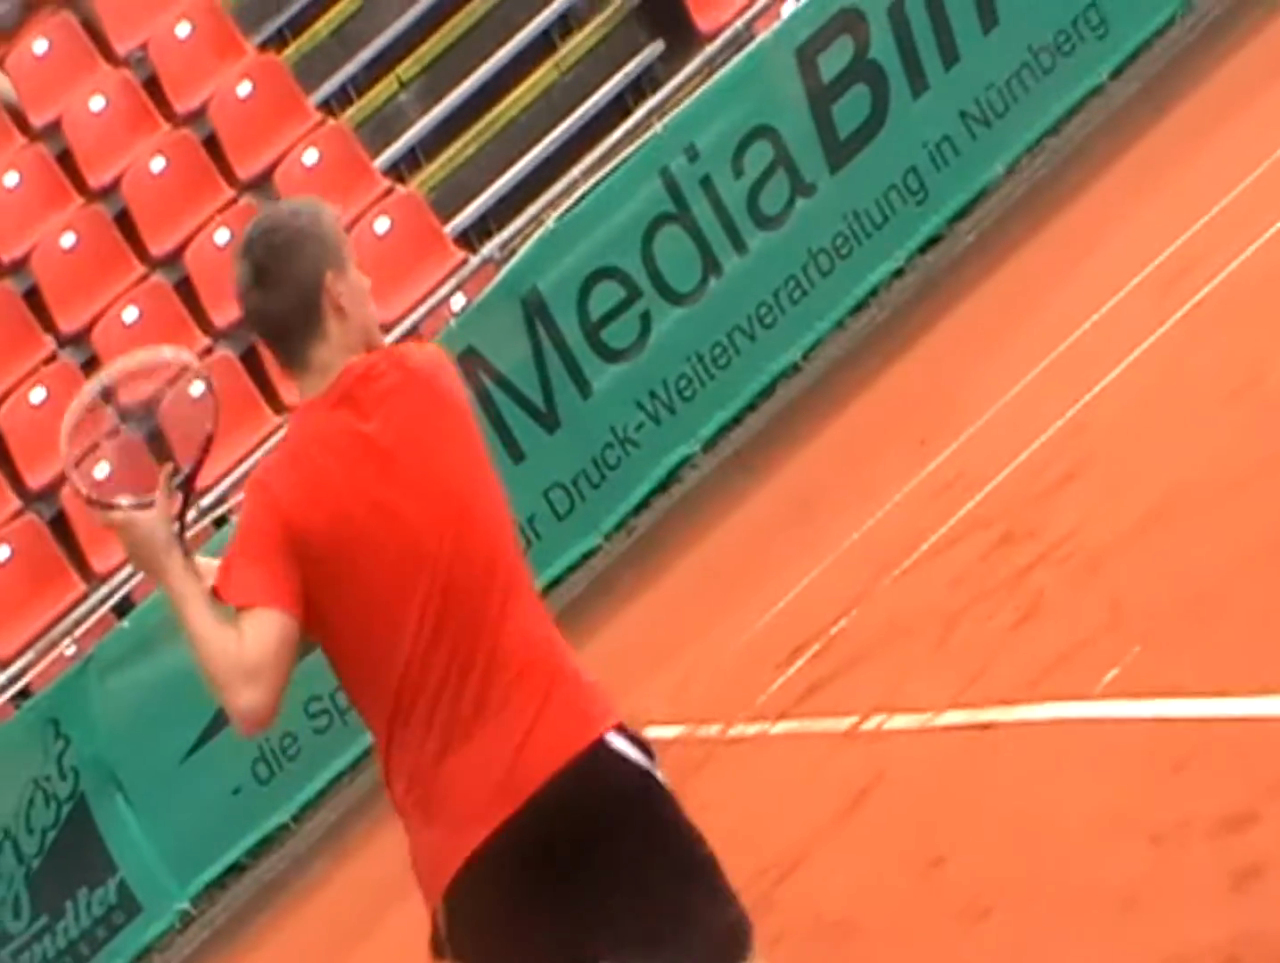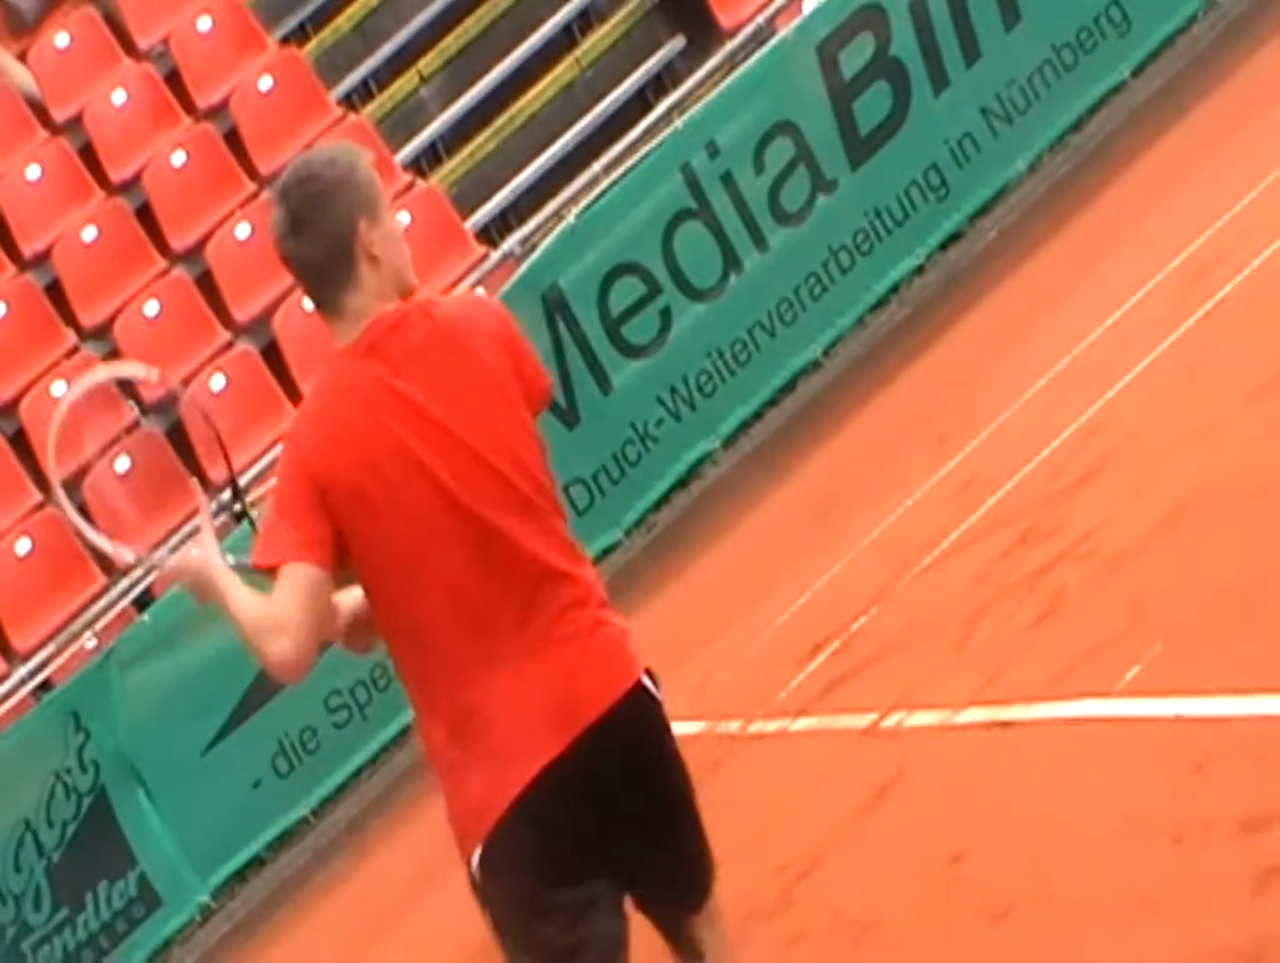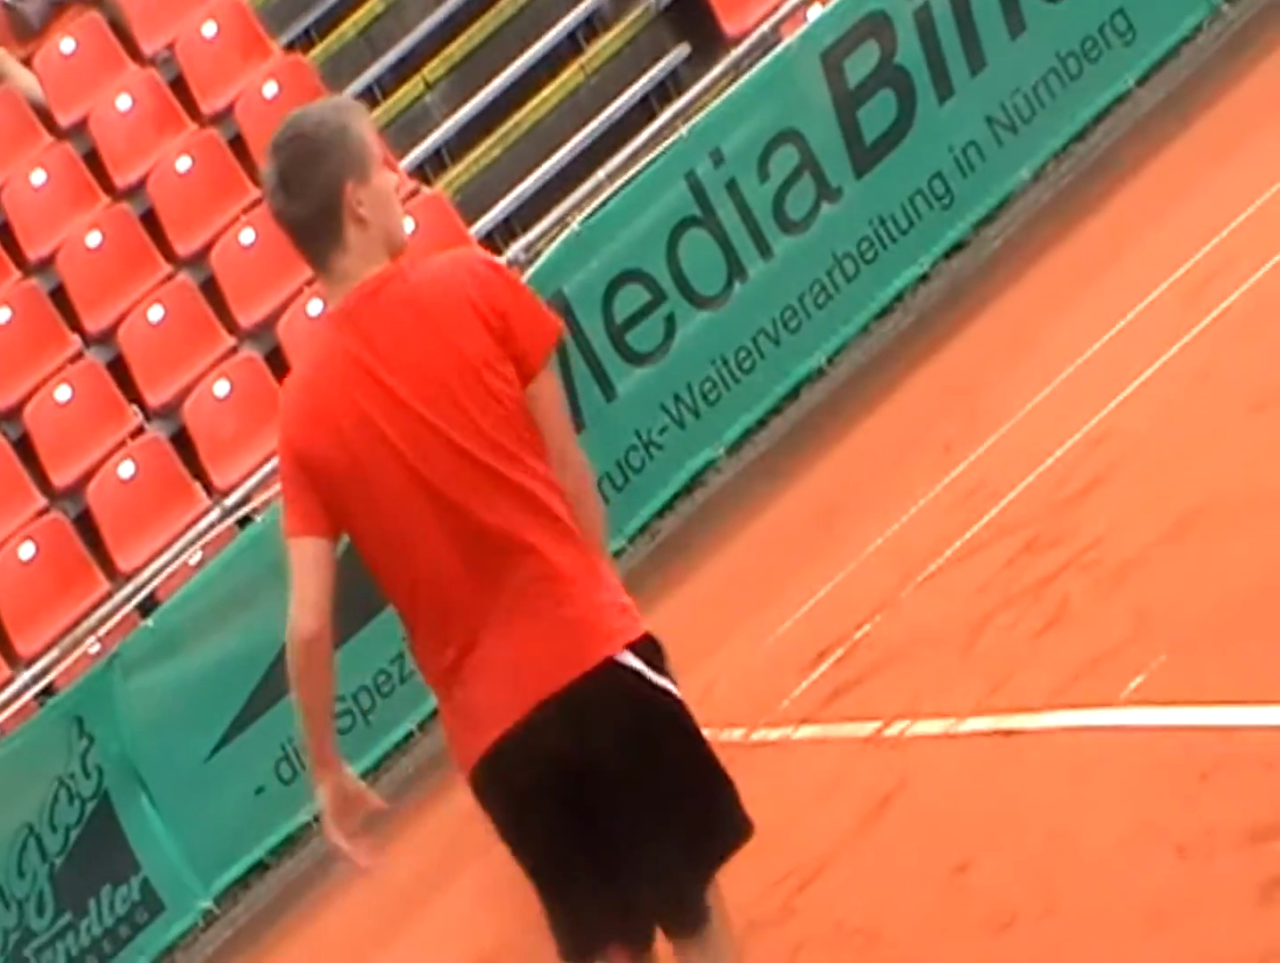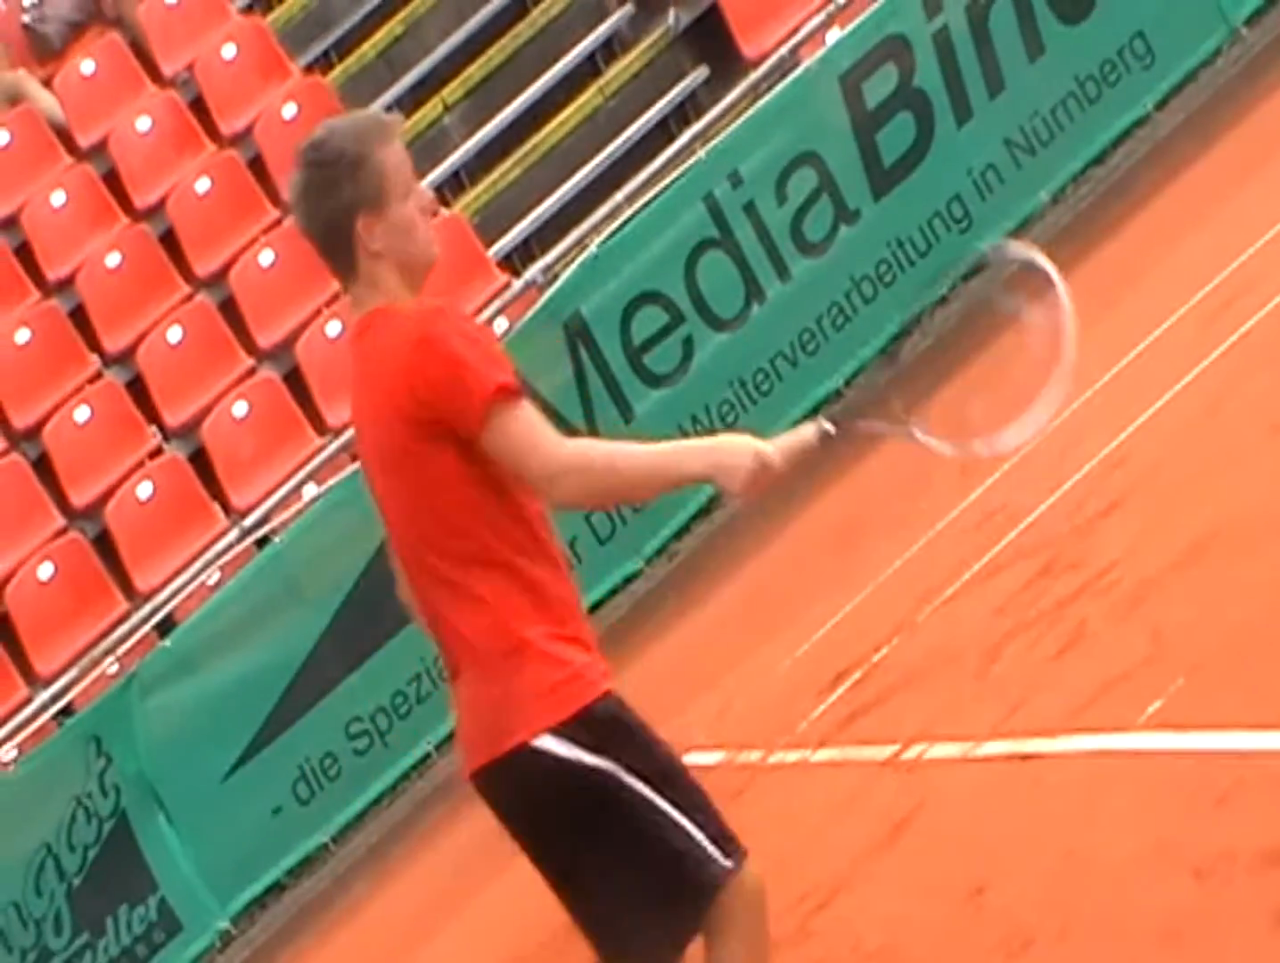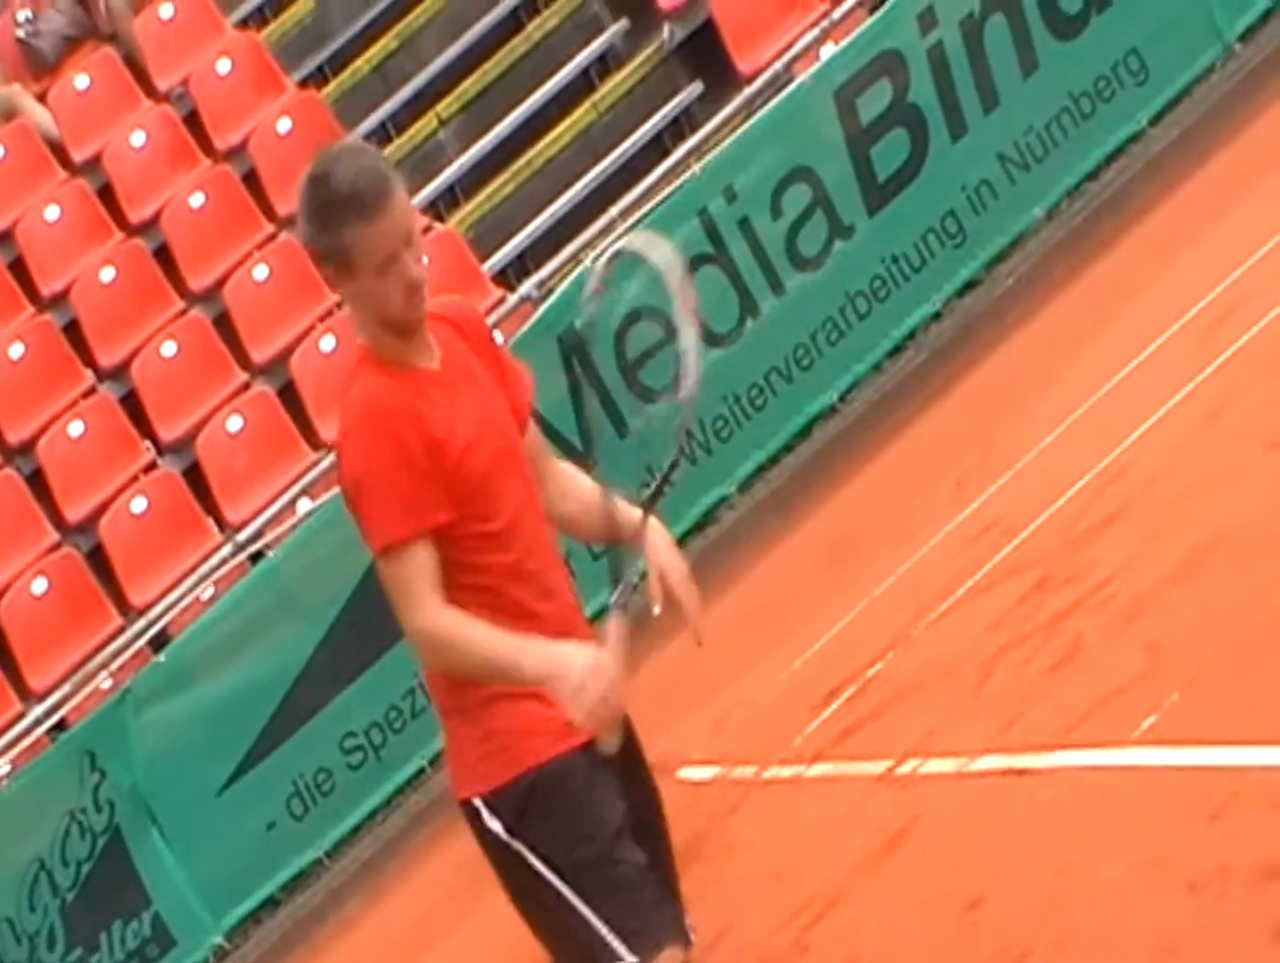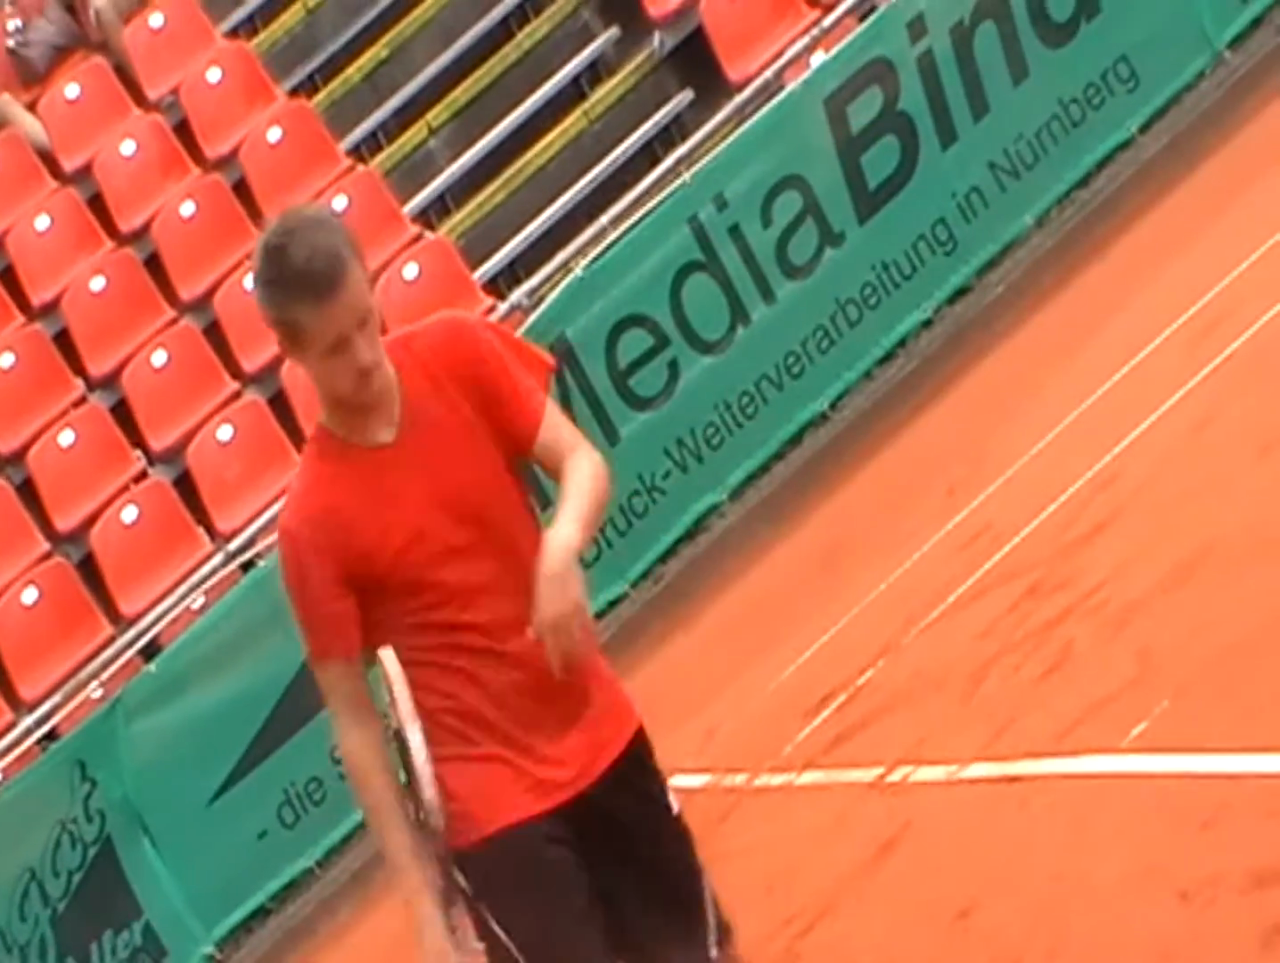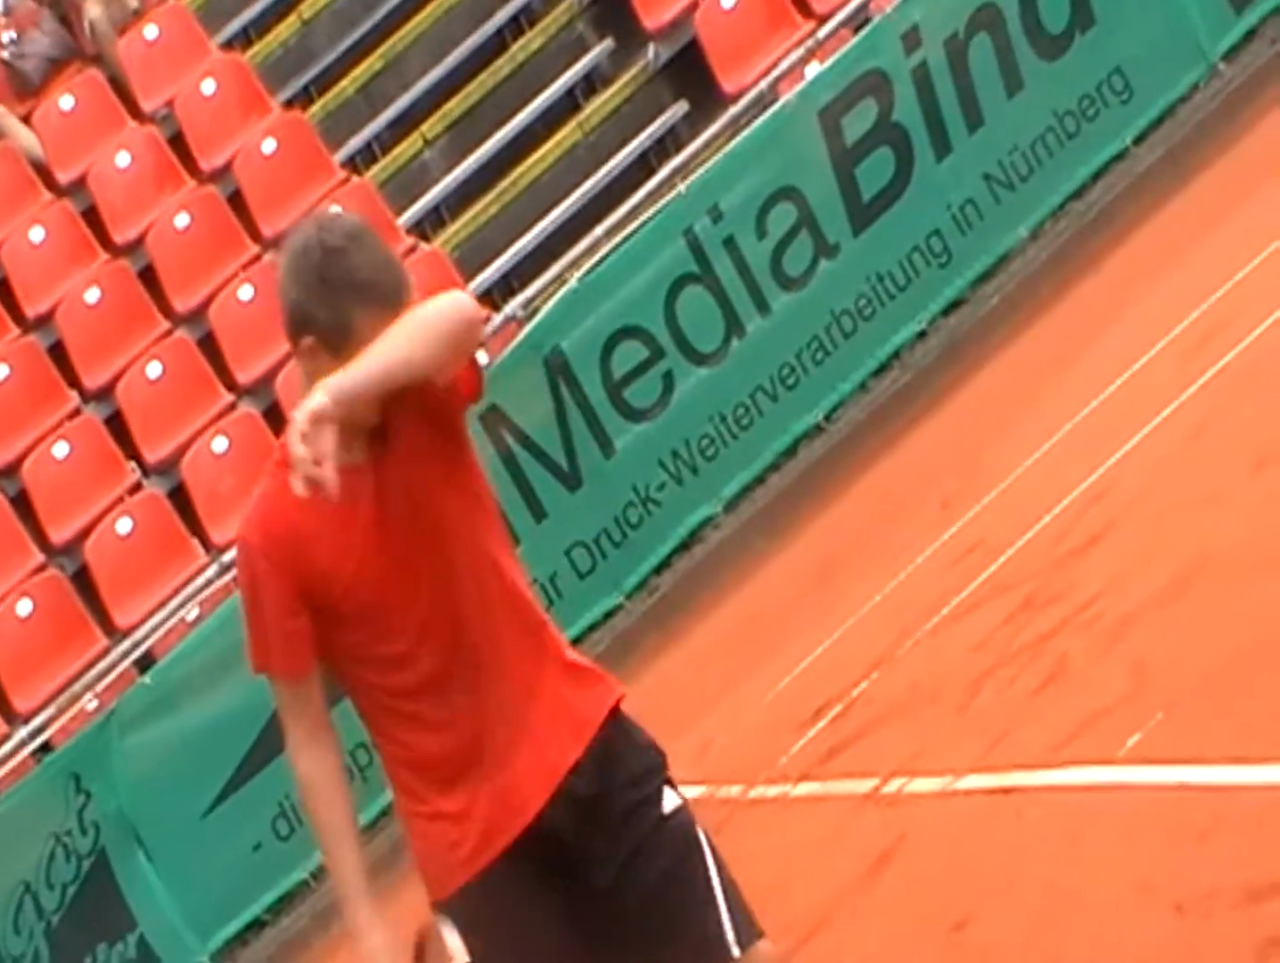
dt=0.3s
person 1, frame 1
left shoulder: (281, 491)
right shoulder: (431, 378)
left elbow: (254, 700)
left wrist: (173, 570)
right wrist: (236, 584)
right hip: (581, 743)
person 1, frame 2
left shoulder: (314, 442)
right shoulder: (482, 328)
left elbow: (288, 648)
left wrist: (213, 573)
left hip: (497, 768)
right hip: (607, 689)
person 1, frame 3
left shoulder: (306, 411)
left elbow: (310, 624)
right elbow: (558, 464)
left wrist: (325, 760)
left hip: (486, 716)
right hip: (585, 648)
person 1, frame 4
left shoulder: (379, 364)
right shoulder: (428, 340)
right elbow: (555, 472)
right wrist: (720, 456)
left hip: (500, 713)
right hip: (545, 708)
right knee: (731, 894)
person 1, frame 5
left shoulder: (463, 331)
right shoulder: (375, 423)
right elbow: (427, 625)
left wrist: (641, 527)
right wrist: (555, 664)
left hip: (581, 713)
right hip: (517, 750)
person 1, frame 6
left shoulder: (456, 352)
right shoulder: (315, 518)
left elbow: (582, 463)
right elbow: (351, 718)
left wrist: (563, 548)
right wrist: (421, 890)
left hip: (601, 735)
right hip: (494, 799)
person 1, frame 7
left shoulder: (421, 384)
right shoulder: (273, 534)
left elbow: (459, 317)
right elbow: (308, 737)
left wrist: (333, 399)
left hip: (577, 732)
